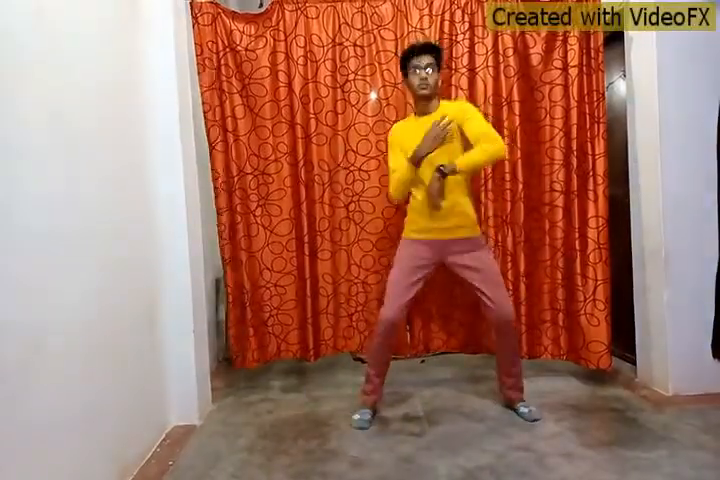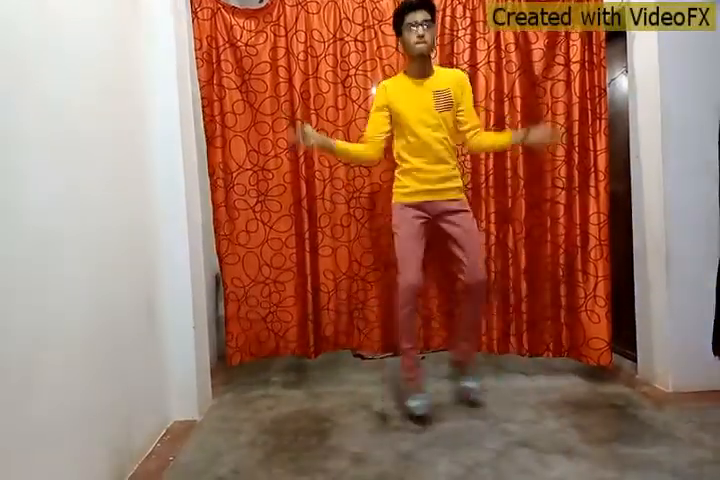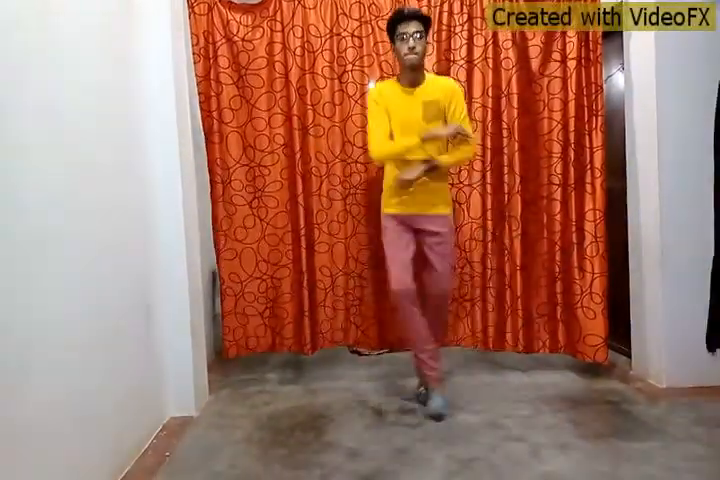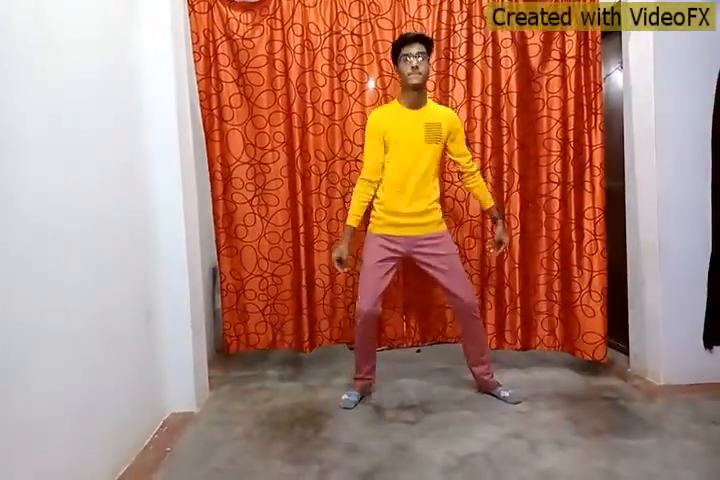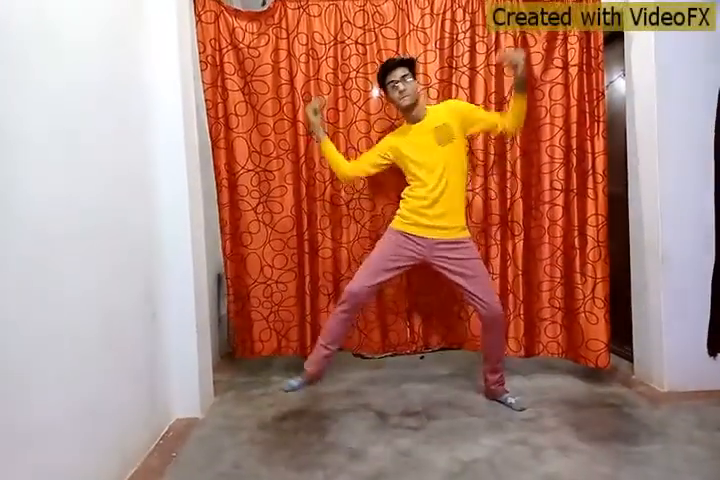
dt=0.3s
person 1, frame 1
left shoulder: (460, 111)
right shoulder: (399, 131)
left elbow: (496, 147)
right elbow: (396, 192)
left wrist: (445, 171)
right wrist: (420, 152)
left hip: (466, 238)
right hip: (417, 238)
left knee: (503, 314)
right knee: (389, 317)
left ankle: (513, 394)
right ankle: (369, 399)
person 1, frame 2
left shoulder: (458, 81)
right shoulder: (389, 92)
left elbow: (475, 139)
right elbow: (371, 152)
left wrist: (522, 137)
right wrist: (326, 144)
left hip: (455, 198)
right hip: (409, 200)
left knee: (476, 279)
right knee: (409, 284)
left ankle: (464, 364)
right ankle: (412, 382)
person 1, frame 3
left shoulder: (448, 88)
right shoulder: (380, 95)
left elbow: (468, 146)
right elbow: (378, 151)
left wrist: (425, 169)
right wrist: (432, 134)
left hip: (437, 209)
right hip: (396, 211)
left knee: (439, 292)
right knee: (402, 289)
left ankle: (429, 372)
right ankle: (432, 379)
person 1, frame 4
left shoulder: (448, 118)
right shoulder: (380, 119)
left elbow: (467, 171)
right elbow: (369, 179)
left wrist: (496, 216)
right wrist: (346, 235)
left hip: (431, 232)
right hip: (384, 233)
left knee: (467, 304)
right knee: (367, 309)
left ankle: (485, 378)
right ankle: (362, 382)
person 1, frame 5
left shoulder: (455, 111)
right shoulder: (392, 142)
left elbow: (508, 125)
right elbow: (349, 172)
left wrist: (520, 82)
right wrist: (319, 132)
left hip: (453, 238)
right hip: (405, 234)
left knee: (493, 311)
right knee: (354, 294)
left ankle: (494, 385)
right ankle: (313, 369)
